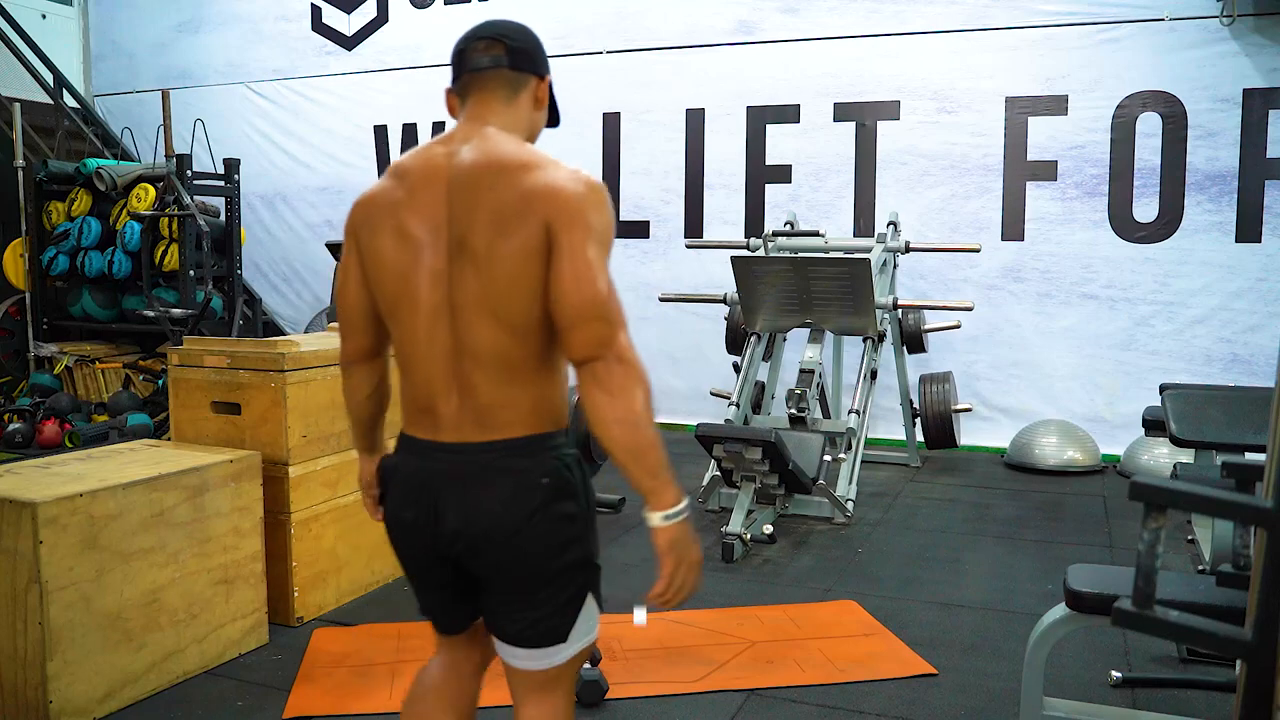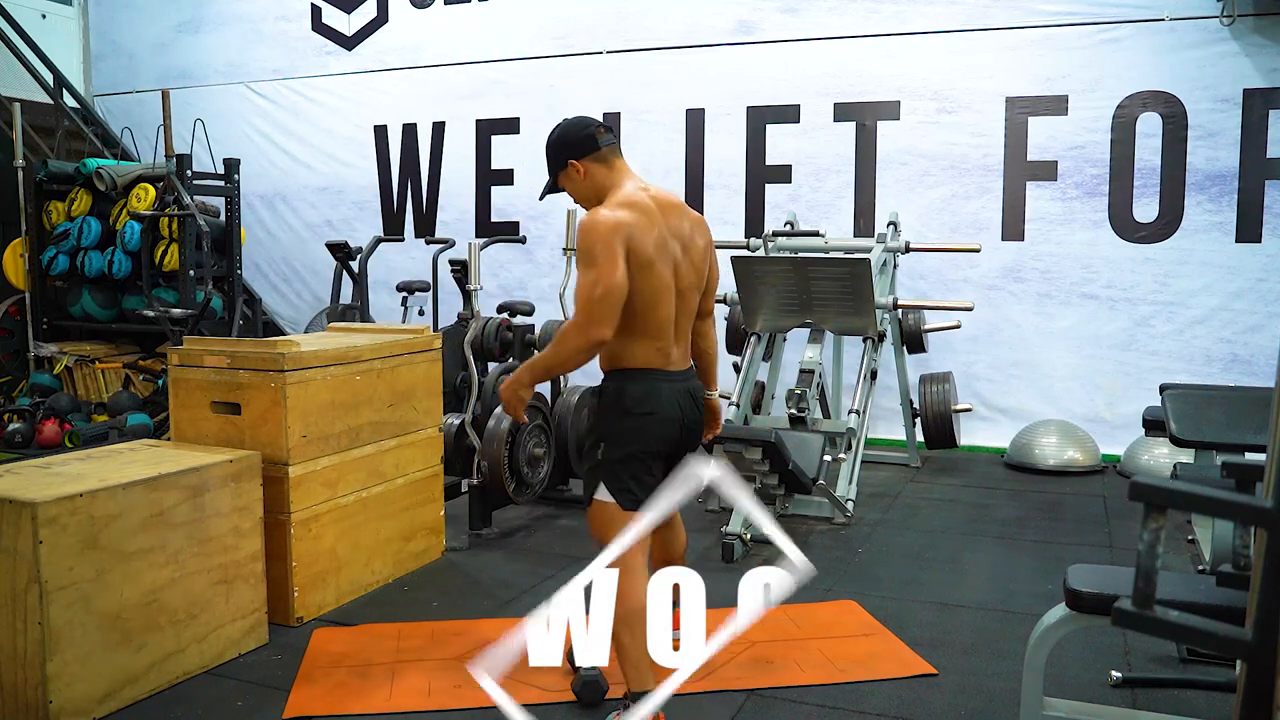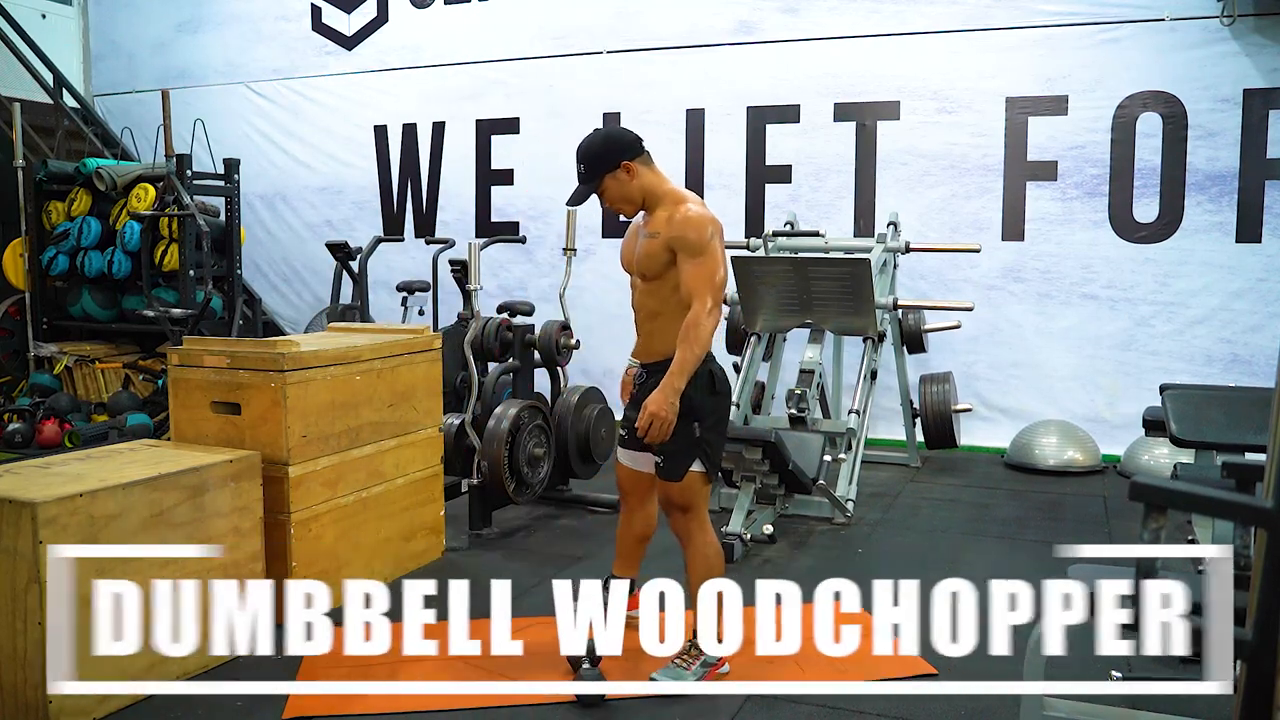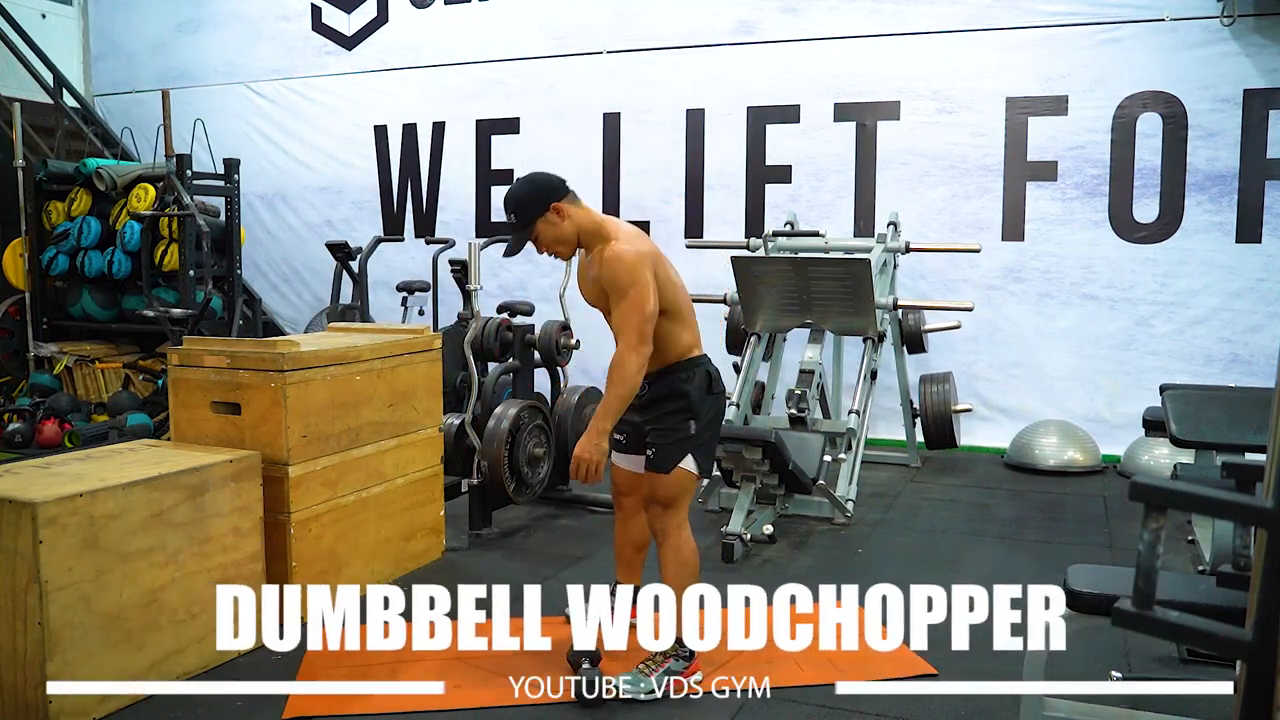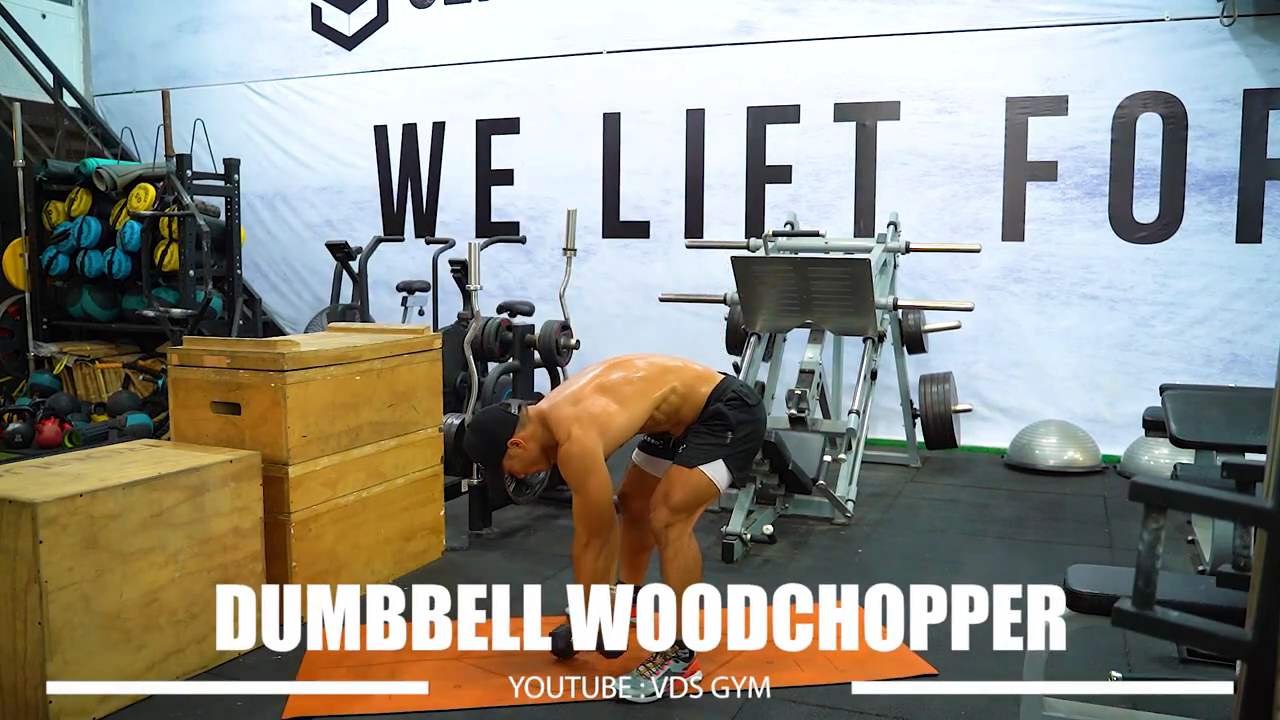
dt=1s
person 1, frame 1
left shoulder: (378, 201)
right shoulder: (563, 190)
left elbow: (359, 355)
right elbow: (603, 361)
left wrist: (368, 453)
right wrist: (667, 508)
left hip: (422, 483)
right hip: (527, 483)
left knee: (460, 649)
person 1, frame 2
left shoulder: (606, 221)
right shoulder: (690, 219)
left elbow: (595, 328)
left wrist: (522, 379)
right wrist: (709, 392)
left hip: (634, 399)
right hip: (683, 393)
left knee: (623, 551)
right knee: (662, 514)
right ankle: (669, 621)
person 1, frame 3
left shoulder: (691, 220)
right shoulder: (641, 223)
left elbow: (704, 309)
left wrist: (671, 389)
left hip: (686, 385)
right hip: (651, 378)
left knee: (685, 512)
right knee: (633, 492)
left ankle: (709, 647)
right ankle: (624, 593)
person 1, frame 4
left shoulder: (622, 254)
right shoulder: (590, 253)
left elbow: (634, 349)
left wrist: (597, 433)
right wrist: (609, 416)
left hip: (685, 386)
right hip: (648, 385)
left knee: (667, 512)
right knee: (627, 497)
left ankle: (679, 654)
right ankle: (624, 602)
person 1, frame 5
left shoulder: (574, 442)
right shoulder: (553, 410)
left elbow: (592, 538)
right elbow: (599, 512)
right wrist: (605, 589)
left hip: (731, 412)
right hip: (689, 411)
left knee: (668, 518)
right knee: (633, 501)
left ankle: (680, 655)
